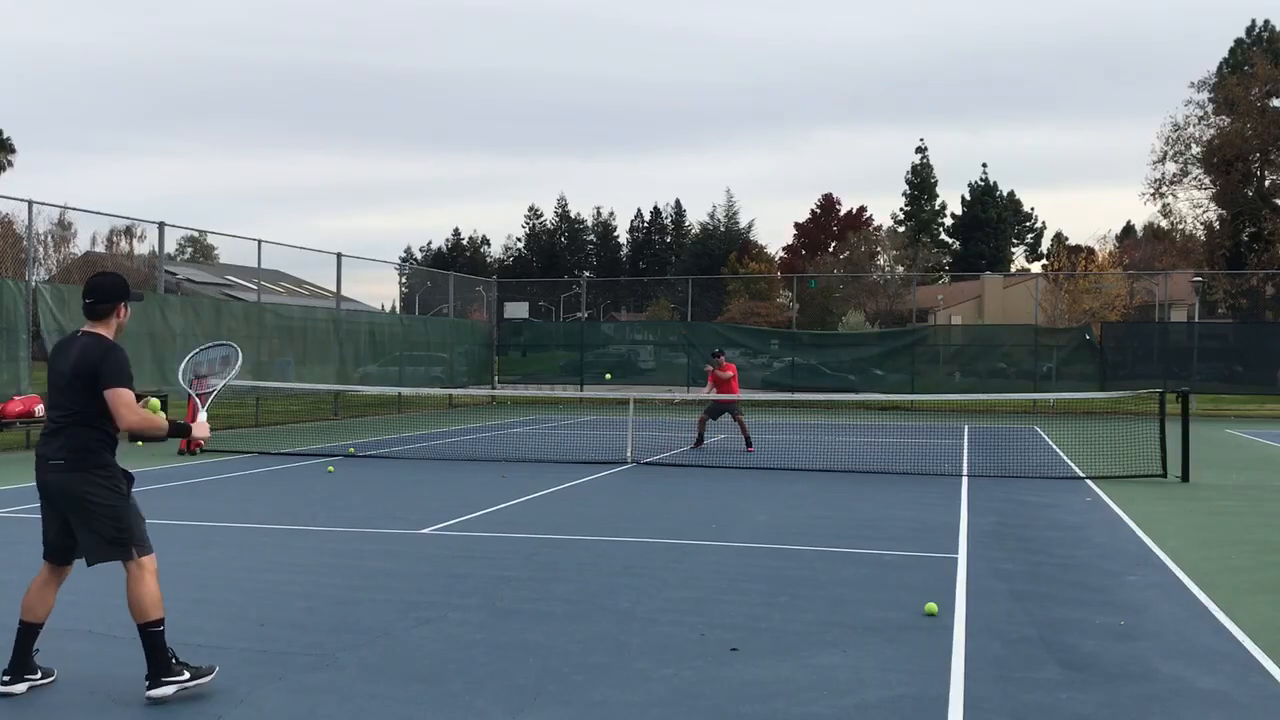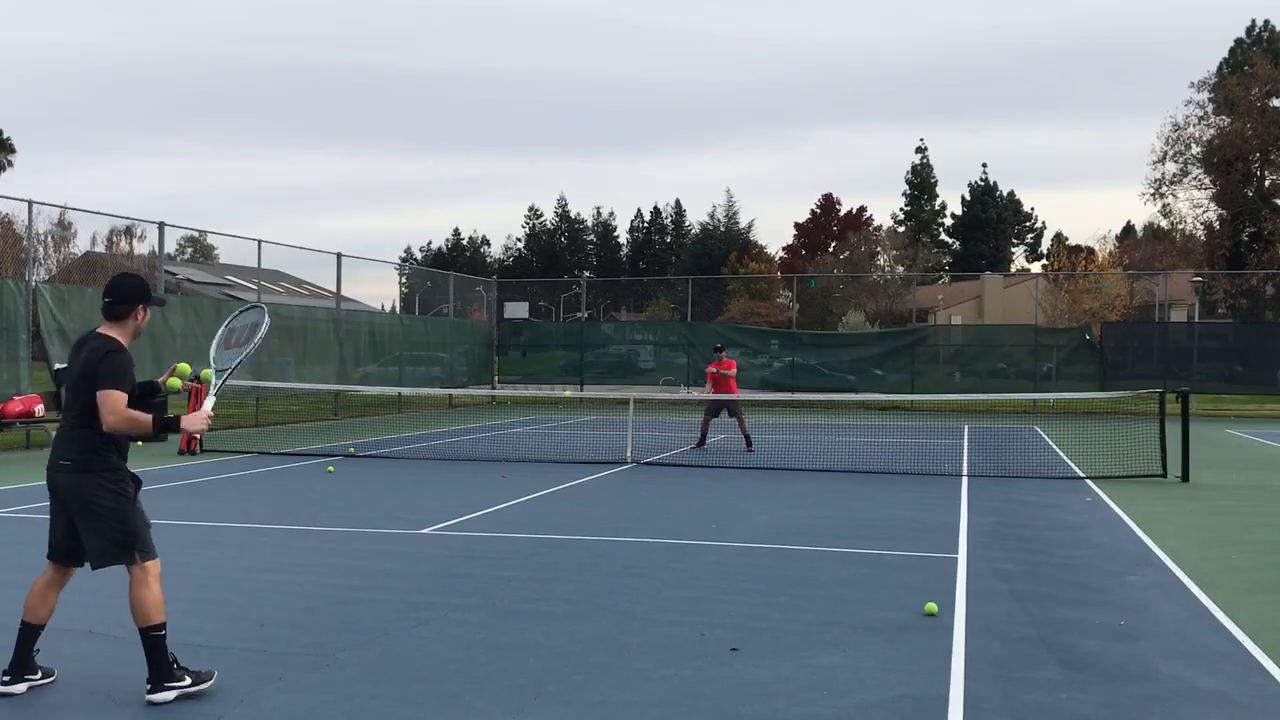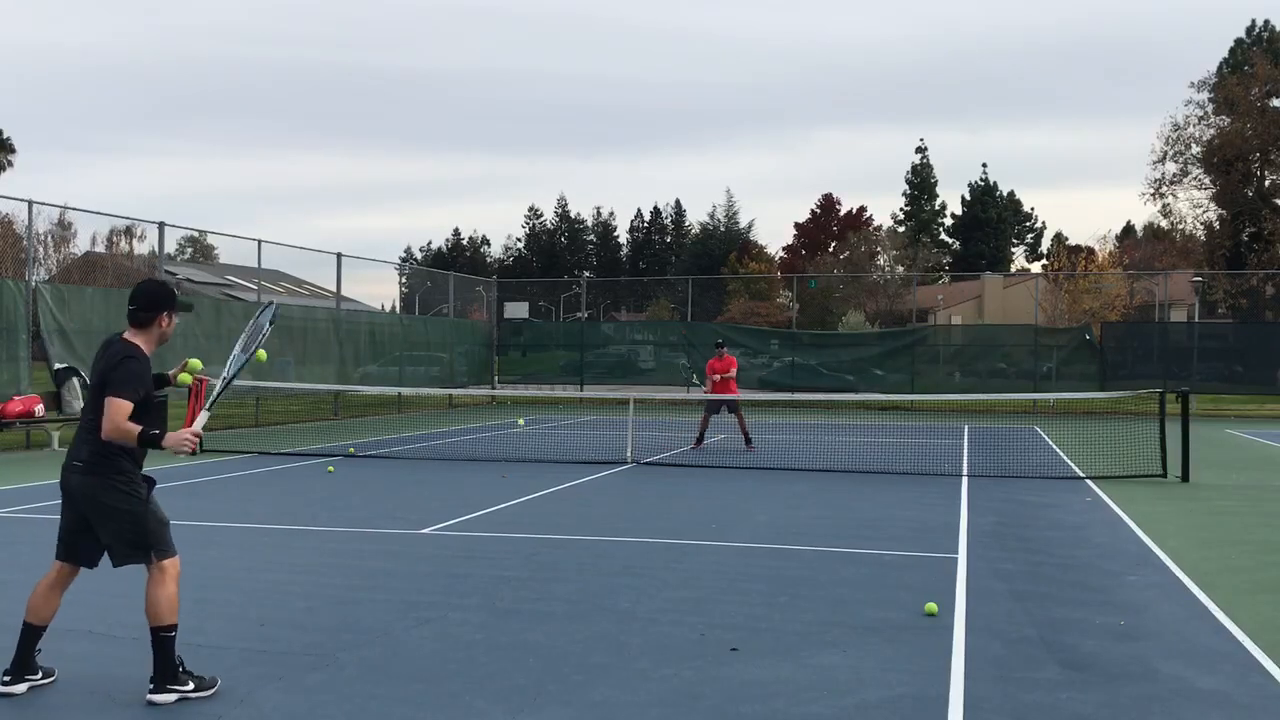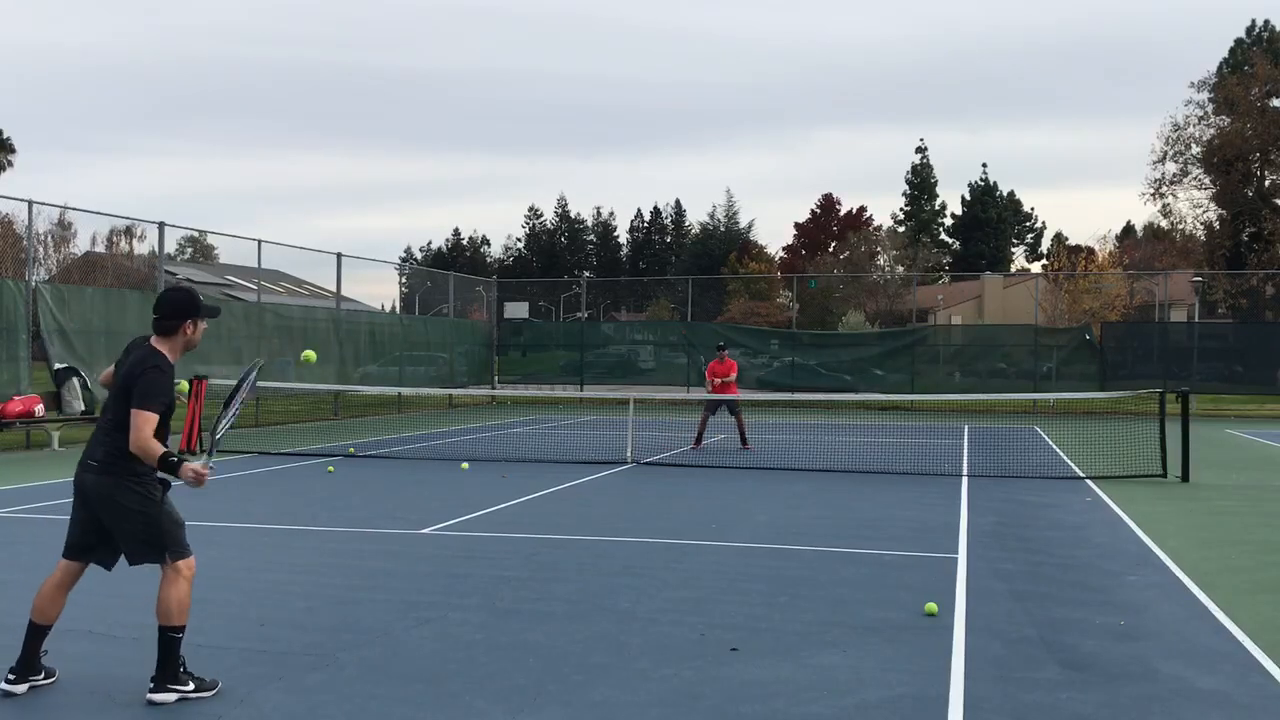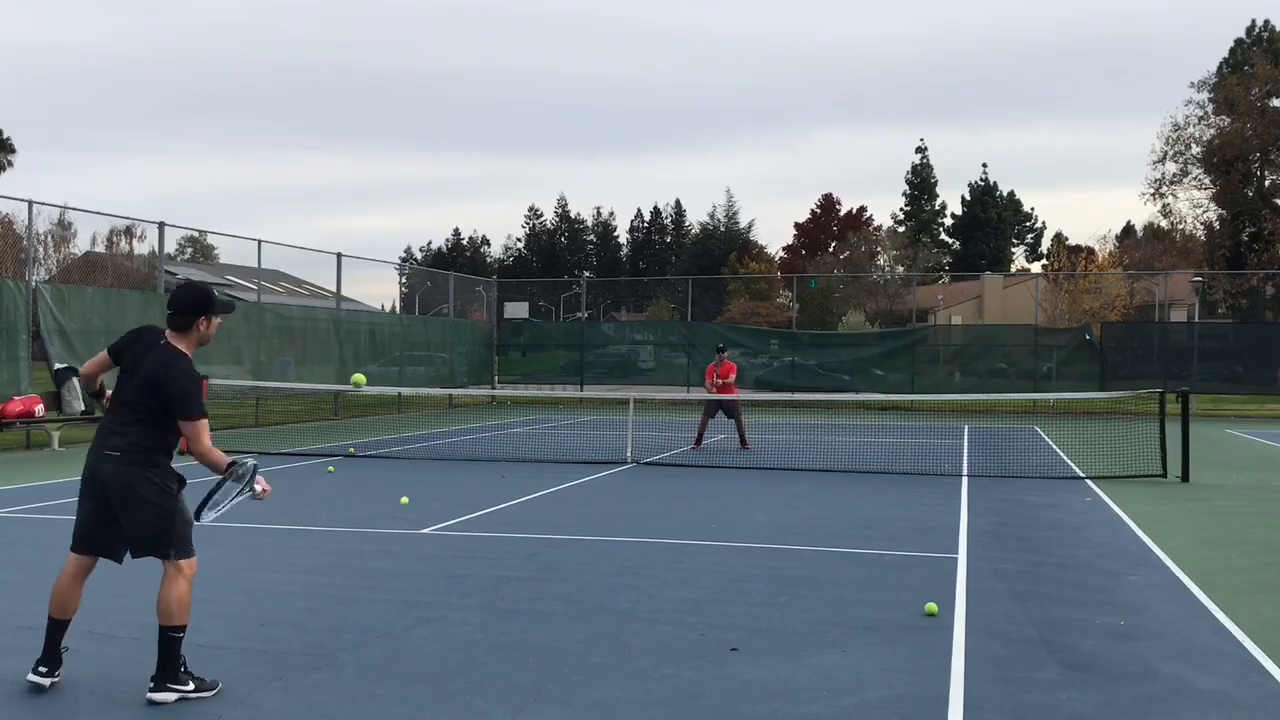
dt=0.1s
person 1, frame 1
left shoulder: (63, 348)
right shoulder: (108, 353)
right elbow: (128, 419)
left wrist: (120, 410)
right wrist: (183, 429)
left hip: (51, 471)
right hip: (91, 473)
left knee: (54, 567)
right knee: (141, 563)
right ankle: (163, 670)
person 1, frame 2
left shoulder: (87, 344)
right shoulder: (113, 355)
right elbow: (114, 420)
left wrist: (153, 386)
right wrist: (176, 423)
left hip: (65, 472)
right hip: (98, 476)
left knee: (57, 569)
right knee: (146, 567)
right ankle: (164, 675)
person 1, frame 3
left shoulder: (118, 346)
right shoulder: (130, 362)
right elbow: (113, 429)
left wrist: (164, 379)
right wrist: (162, 439)
left hip: (78, 474)
right hip: (111, 478)
left knee: (63, 569)
right knee: (165, 566)
right ankle: (168, 677)
person 1, frame 4
left shoulder: (139, 349)
right shoulder: (157, 377)
left elbow: (106, 380)
right elbow: (141, 444)
right wrist: (180, 466)
left hip: (91, 474)
right hip: (127, 482)
left knee: (68, 570)
right knee: (180, 566)
right ankle: (170, 677)
person 1, frame 5
left shoulder: (141, 337)
right shoulder: (183, 376)
left elbow: (87, 373)
right elbow: (201, 449)
left wrist: (103, 399)
left hip: (101, 465)
right hip: (143, 473)
left knee: (79, 561)
right knee: (180, 566)
left ankle: (47, 662)
right ankle: (169, 676)
